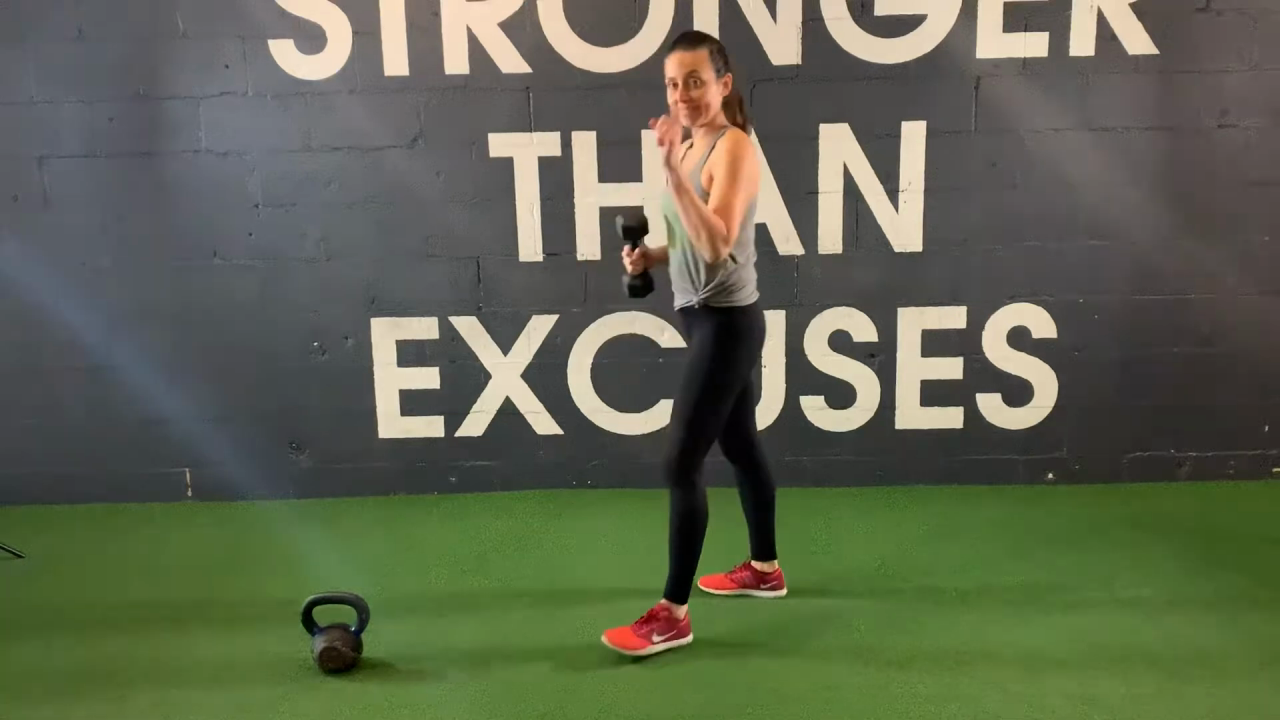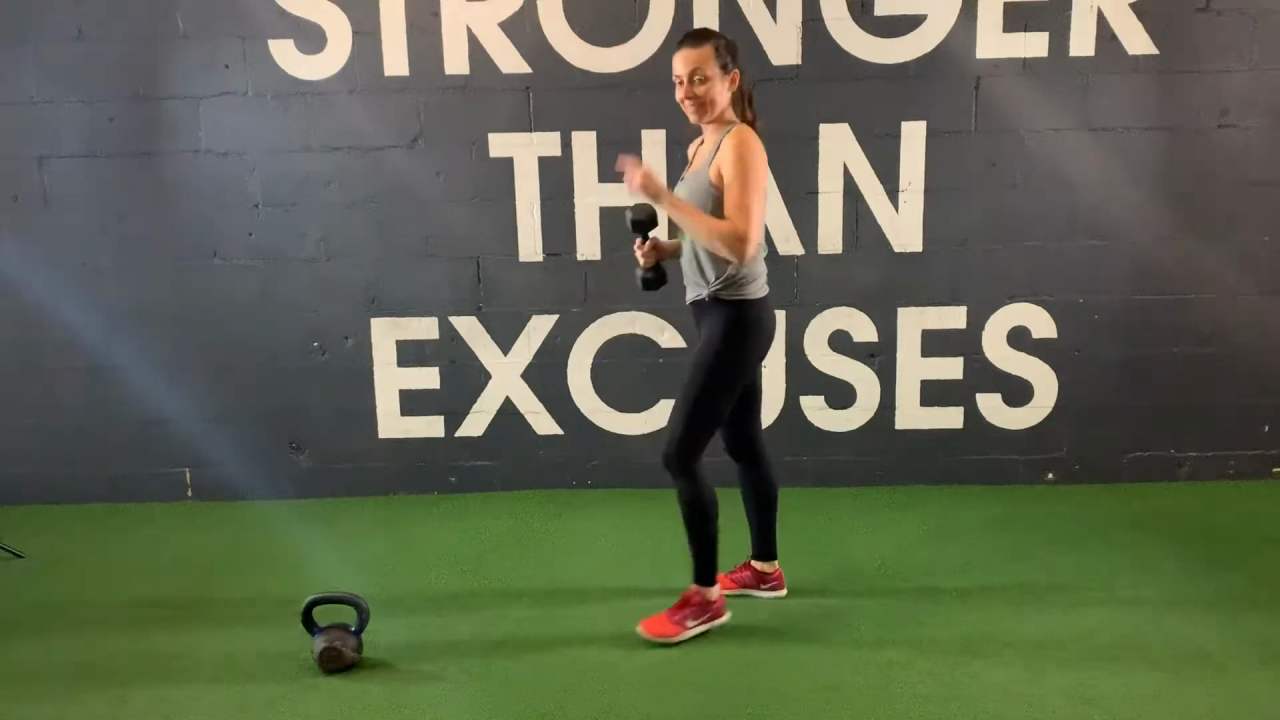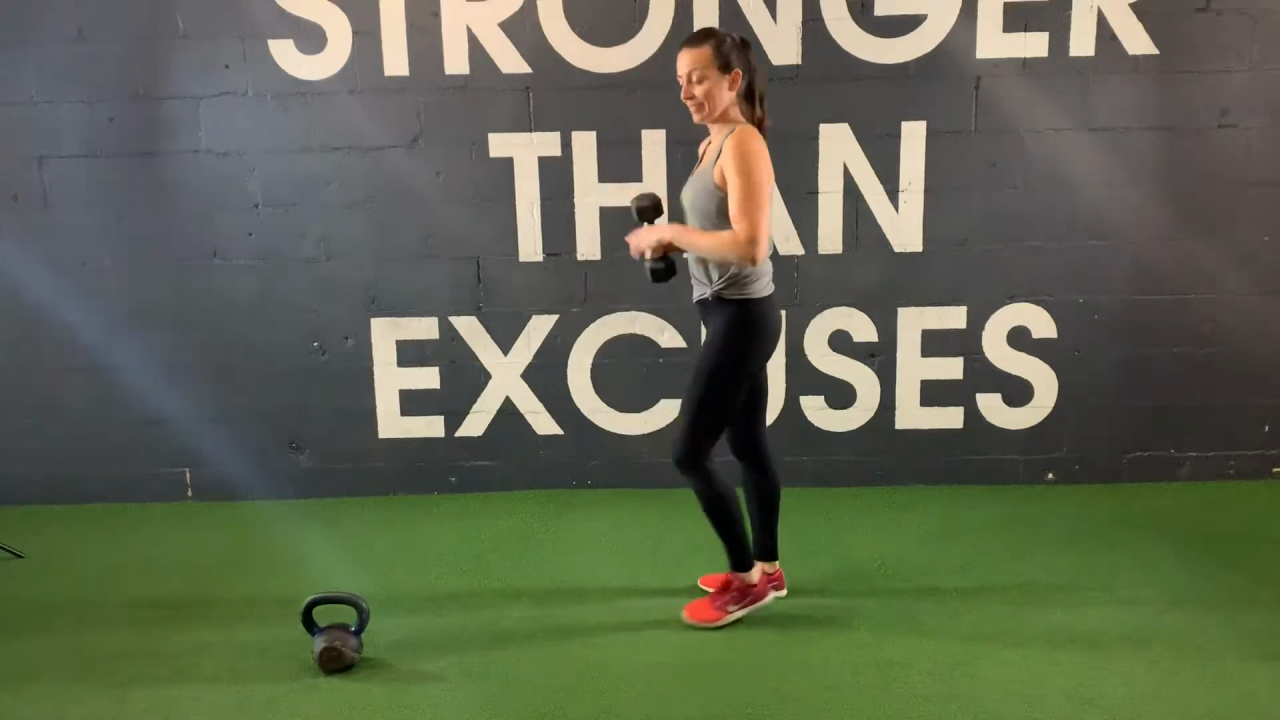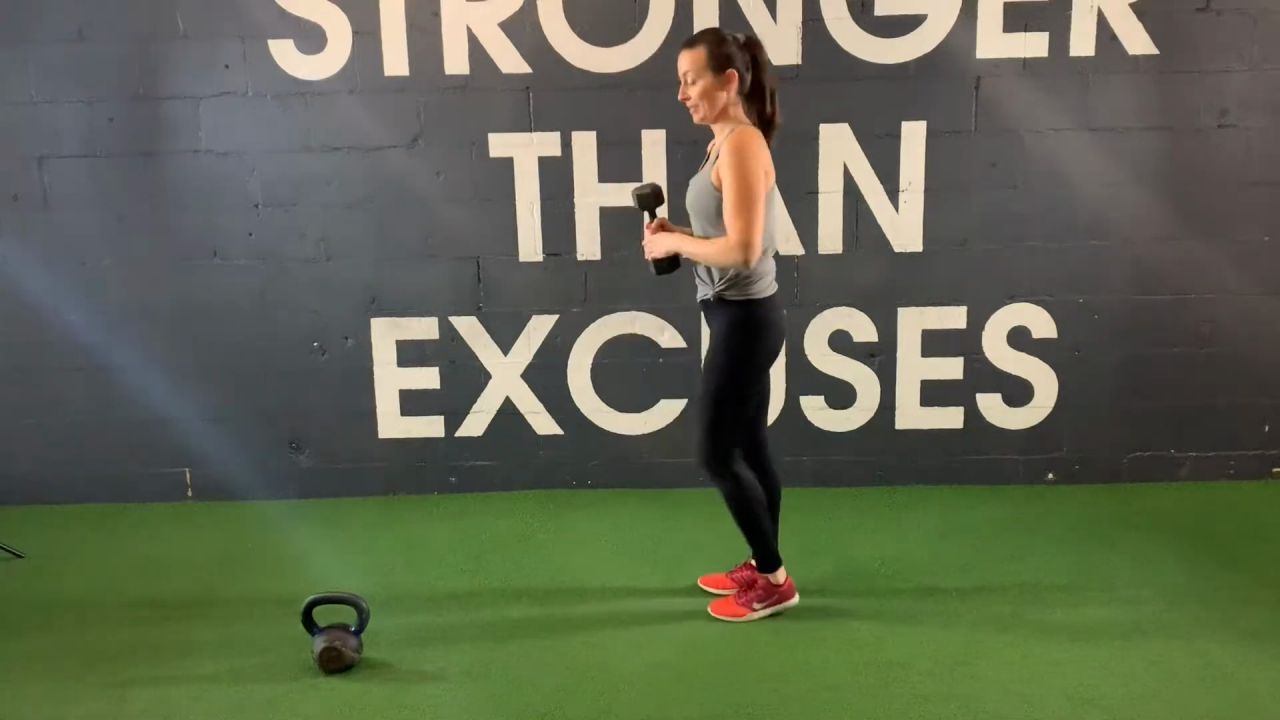
dt=0.1s
person 1, frame 1
left shoulder: (735, 148)
right shoulder: (692, 150)
left elbow: (719, 244)
left wrist: (673, 170)
right wrist: (655, 255)
left hip: (727, 324)
right hip: (711, 321)
left knee: (681, 468)
right knee: (741, 448)
left ankle: (671, 612)
right ankle: (765, 566)
person 1, frame 2
left shoulder: (740, 143)
right shoulder: (704, 146)
left elbow: (741, 243)
left wrist: (664, 197)
right wrist: (666, 247)
left hip: (736, 317)
right hip: (721, 315)
left knee: (680, 455)
right knee: (743, 445)
left ankle: (703, 595)
right ankle: (764, 567)
person 1, frame 3
left shoulder: (744, 144)
right shoulder: (714, 145)
left elbow: (749, 245)
left wrist: (671, 236)
right wrist: (671, 238)
left hip: (741, 319)
right hip: (734, 315)
left knee: (690, 454)
right knee: (747, 446)
left ankle: (751, 576)
right ankle: (764, 565)
person 1, frame 4
left shoulder: (744, 145)
right shoulder: (723, 143)
left elbow: (743, 250)
left wrist: (676, 243)
right wrist: (676, 236)
left hip: (744, 318)
right hip: (738, 315)
left knee: (718, 456)
right knee: (747, 447)
left ankle: (773, 579)
right ankle: (765, 567)
